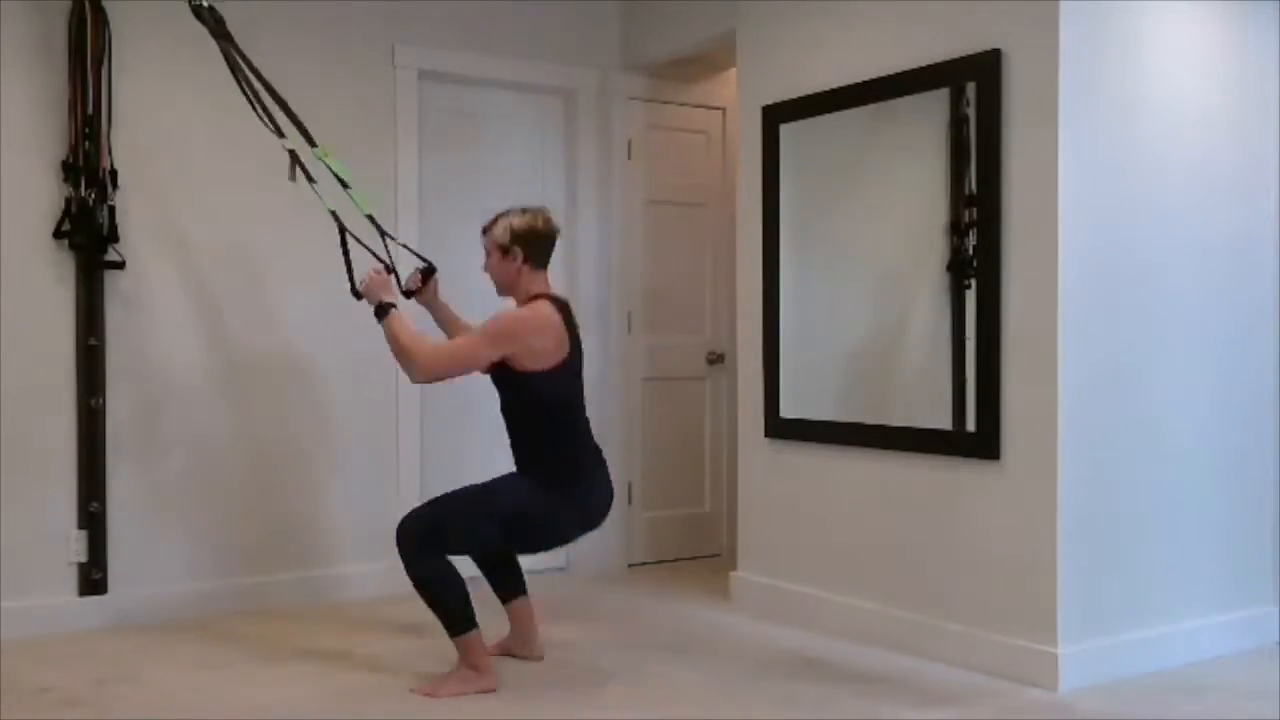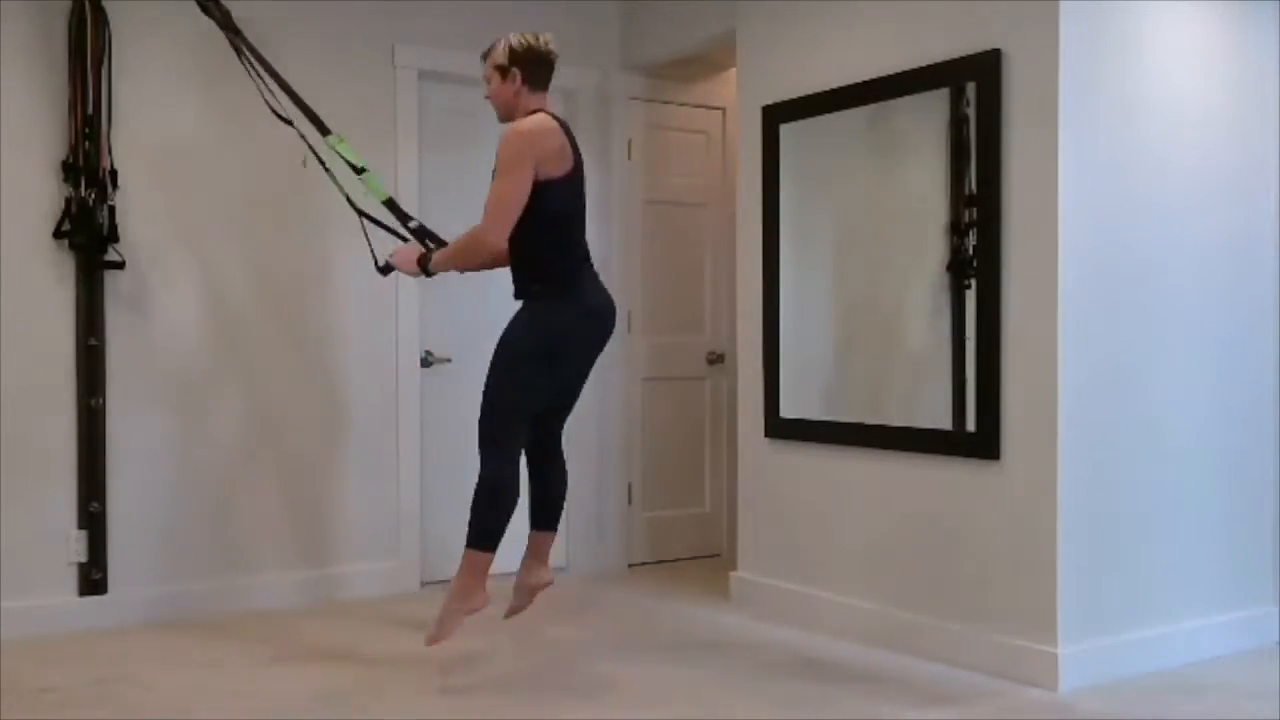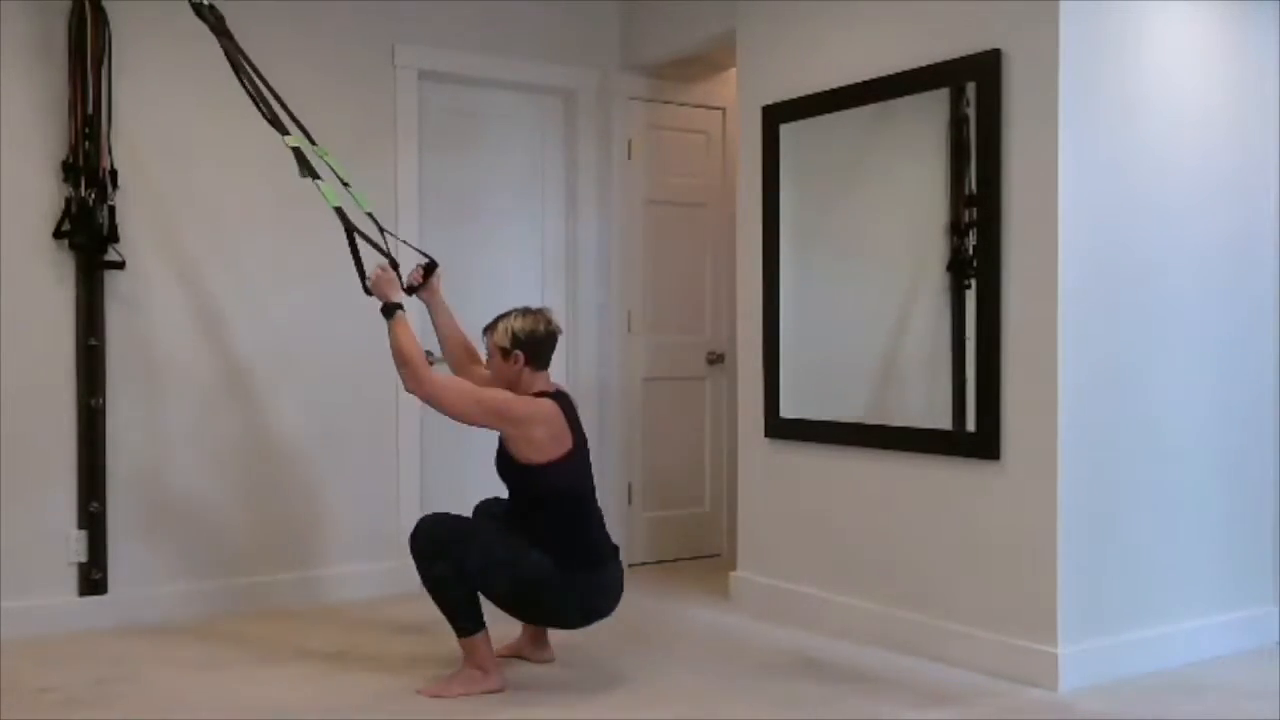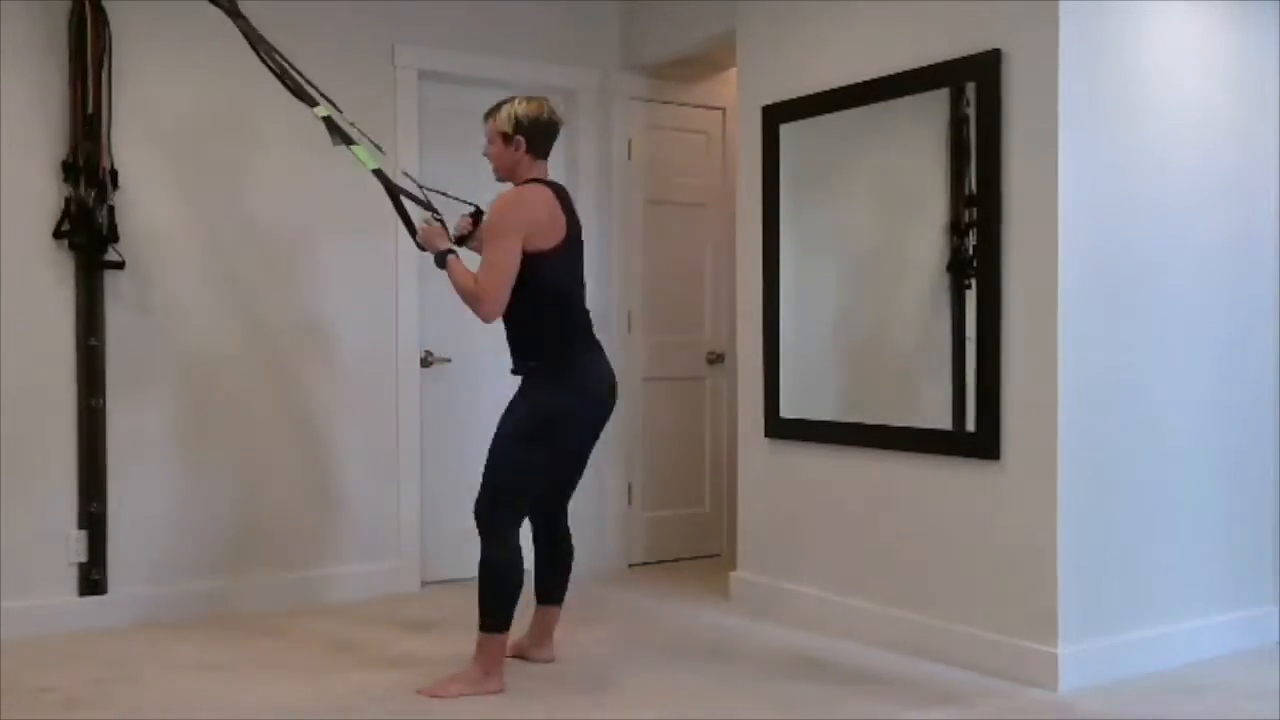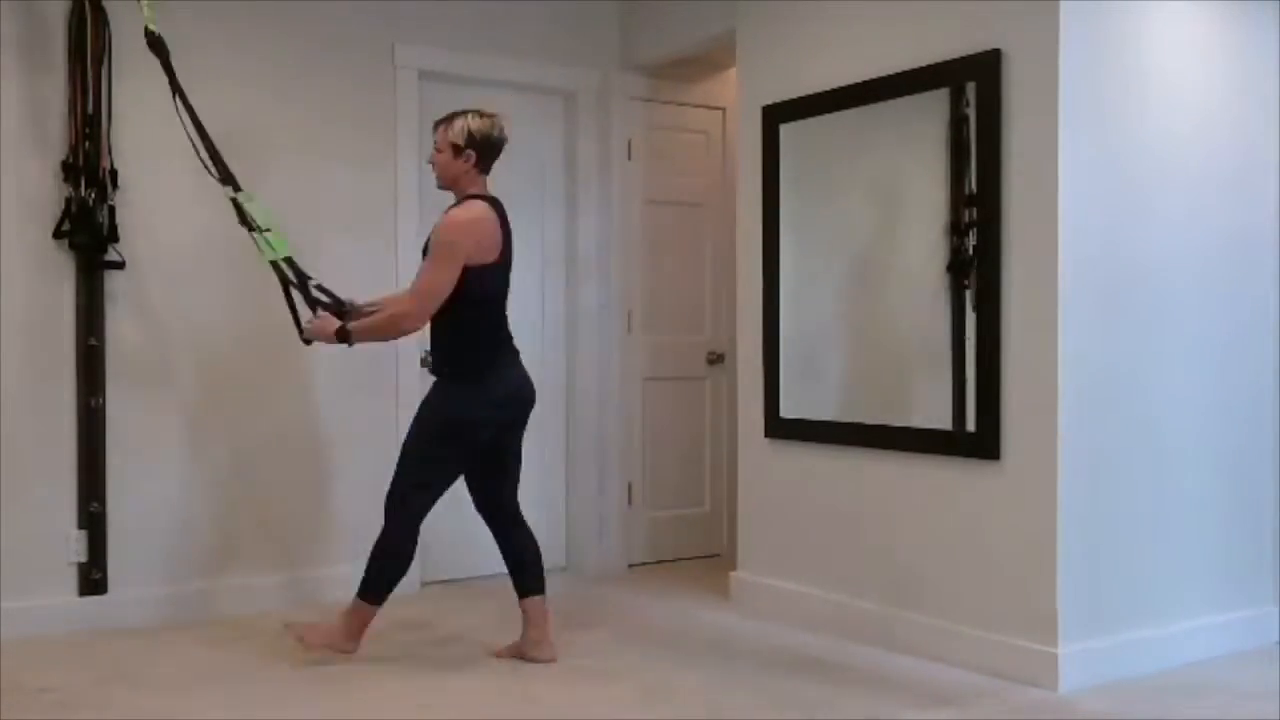
dt=0.2s
person 1, frame 1
left shoulder: (522, 324)
right shoulder: (549, 315)
left elbow: (423, 367)
right elbow: (475, 347)
left wrist: (385, 303)
right wrist: (430, 300)
left hip: (564, 498)
right hip: (581, 491)
left knee: (419, 534)
right knee: (481, 520)
left ankle: (475, 665)
right ankle: (524, 632)
person 1, frame 2
left shoulder: (527, 134)
right shoulder: (552, 133)
left elbow: (492, 235)
left wrist: (427, 262)
right wrist: (441, 256)
left hip: (559, 311)
right hip: (584, 309)
left knee: (498, 442)
right knee: (540, 435)
left ankle: (472, 583)
right ankle: (537, 561)
person 1, frame 3
left shoulder: (526, 415)
right shoulder: (548, 403)
left elbow: (423, 385)
right elbow: (470, 370)
left wrist: (391, 305)
right wrist: (432, 299)
left hip: (575, 585)
left knee: (433, 539)
right knee: (489, 541)
left ankle: (481, 667)
right ankle: (534, 638)
person 1, frame 4
left shoulder: (516, 204)
right shoulder: (554, 199)
left elbow: (488, 305)
left wrist: (442, 250)
right wrist: (472, 237)
left hip: (558, 391)
right hip: (587, 381)
left knee: (496, 515)
right knee: (547, 511)
left ankle: (488, 668)
right ankle: (541, 638)
person 1, frame 5
left shoulder: (461, 222)
right shoulder: (486, 213)
left elbow: (413, 315)
left wrist: (343, 332)
right wrist: (361, 309)
left hip: (470, 392)
right hip: (504, 385)
left knee: (404, 510)
right knee: (501, 510)
left ankle: (350, 631)
right ankle: (537, 634)
